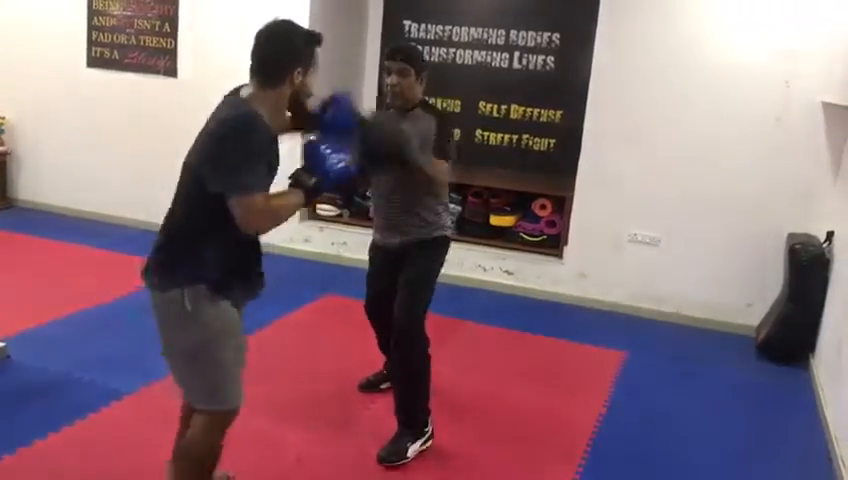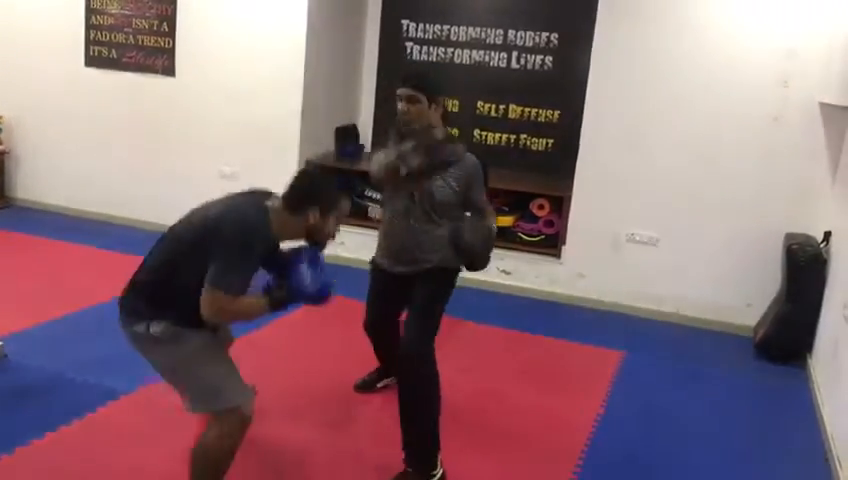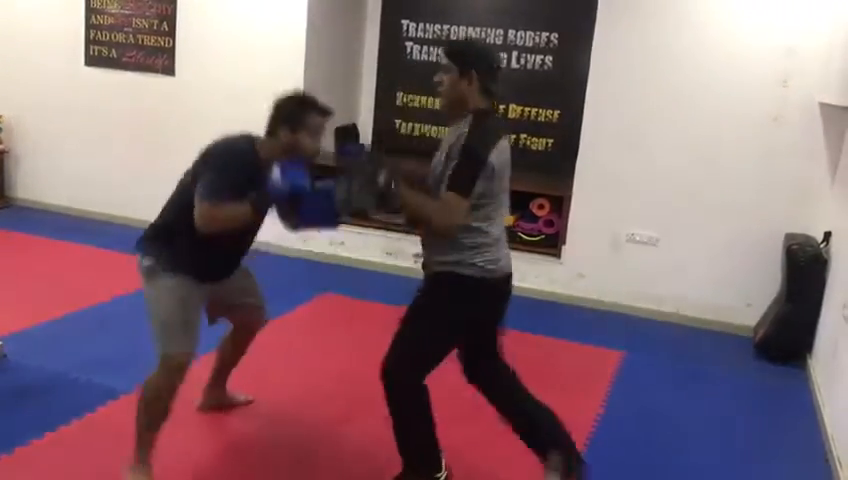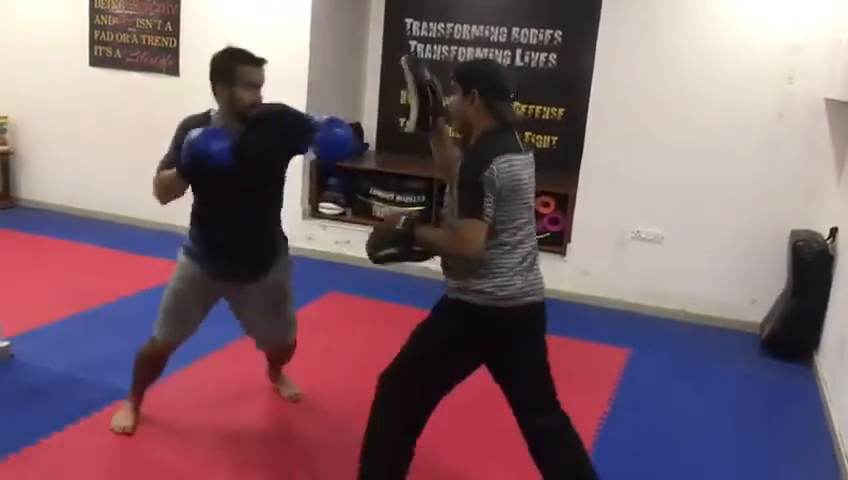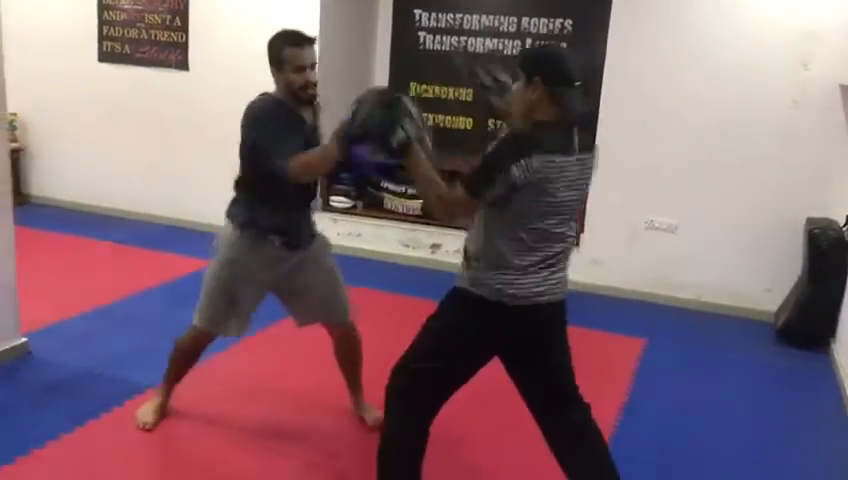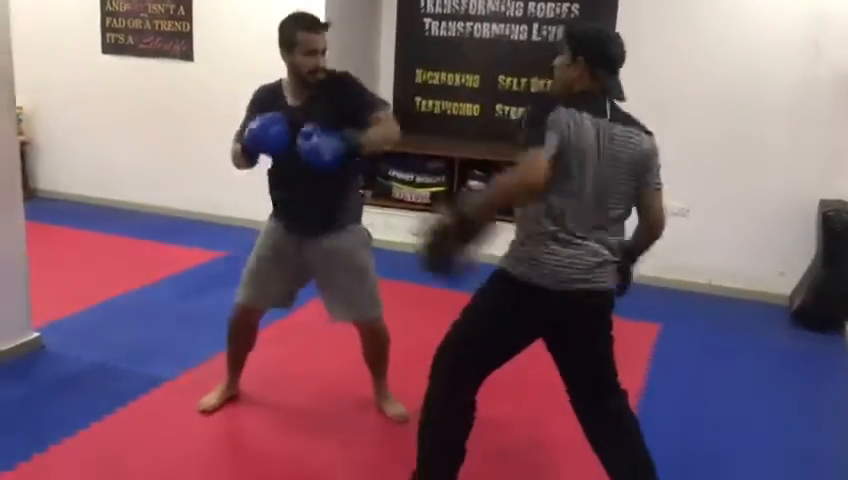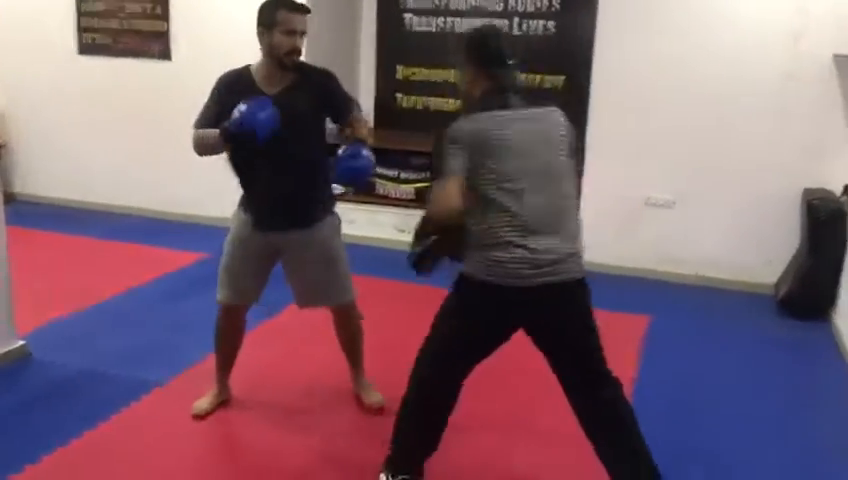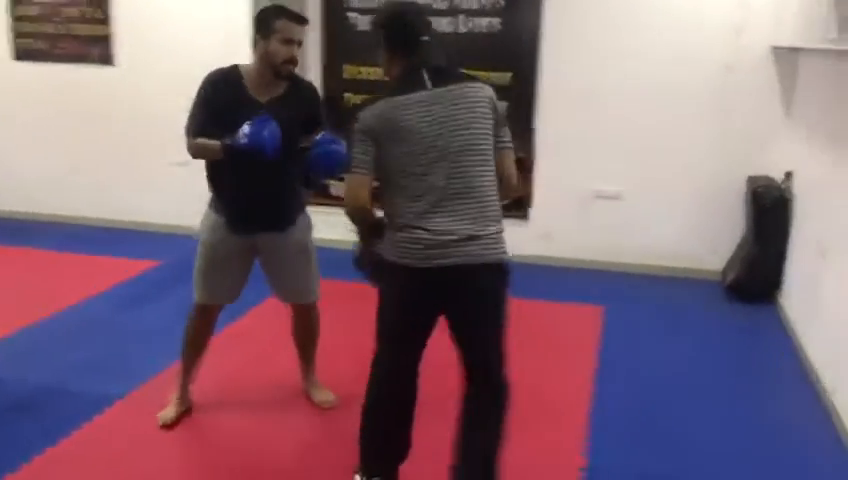
dt=0.3s
person 1, frame 1
left shoulder: (435, 124)
right shoulder: (380, 118)
left elbow: (440, 180)
right elbow: (361, 162)
left wrist: (406, 154)
left hip: (426, 239)
right hip: (386, 237)
left knee: (408, 320)
right knee: (376, 307)
left ankle: (415, 428)
right ankle: (396, 368)
person 1, frame 2
left shoulder: (464, 162)
right shoulder: (398, 140)
left elbow: (482, 212)
right elbow: (378, 170)
right wrist: (409, 162)
left hip: (435, 270)
right hip: (389, 262)
left knee: (416, 352)
right knee: (377, 324)
right ankle: (390, 369)
person 1, frame 3
left shoulder: (475, 138)
right shoulder: (473, 129)
left elbow: (445, 217)
right elbow: (448, 186)
left wrist: (397, 190)
right wrist: (407, 186)
left hip: (462, 277)
right hip: (490, 275)
left knee: (399, 370)
right knee: (486, 370)
person 1, frame 4
left shoulder: (480, 158)
right shoulder: (514, 149)
left elbow: (468, 246)
right elbow: (457, 177)
left wrist: (409, 229)
right wrist: (434, 122)
left hip: (476, 307)
right hip: (525, 305)
left knee: (398, 395)
right knee: (541, 413)
person 1, frame 5
left shoulder: (518, 148)
right shoulder: (581, 153)
left elbow: (448, 206)
left wrist: (411, 149)
left hip: (485, 301)
right hip: (545, 304)
left knee: (410, 389)
right knee: (564, 410)
person 1, frame 6
left shoulder: (555, 113)
right shoulder: (641, 139)
left elbow: (530, 179)
right elbow: (654, 223)
left wrist: (463, 215)
right wrist: (624, 258)
left hip: (528, 282)
right hip: (593, 290)
left knee: (453, 371)
right knee: (603, 400)
person 1, frame 7
left shoulder: (466, 126)
right shoulder: (556, 120)
left elbow: (446, 209)
left hip: (493, 279)
right hip: (563, 278)
left knee: (436, 373)
right knee: (595, 388)
person 1, frame 8
left shoulder: (376, 114)
right shoulder: (481, 94)
left elbow: (356, 200)
right elbow: (509, 182)
left wrist: (373, 233)
left hip: (410, 262)
right hip: (481, 260)
left knee: (393, 369)
right knee: (486, 380)
person 2, frame 1
left shoulder: (247, 101)
right shoulder: (243, 128)
right elbow: (253, 219)
left wrist: (296, 120)
right wrist: (309, 186)
left hip: (211, 271)
right hip: (191, 283)
left knee: (206, 386)
right knee: (218, 406)
person 2, frame 2
left shoulder: (265, 207)
right shoulder: (247, 230)
right elbow: (216, 311)
left wrist: (288, 269)
right wrist: (278, 297)
left hip: (178, 299)
right hip: (156, 317)
left knee: (220, 343)
right knee: (234, 412)
person 2, frame 3
left shoulder: (284, 164)
right shoulder: (230, 155)
right elbow: (206, 220)
right wrist: (262, 202)
left hip: (221, 262)
right hip: (169, 260)
left knee: (251, 317)
right knee: (176, 361)
left ankle: (214, 392)
person 2, frame 4
left shoulder: (277, 121)
right shoulder: (194, 131)
right elbow: (162, 191)
right wrist: (187, 167)
left hip: (264, 261)
right hip: (206, 260)
left knee: (282, 343)
right knee: (163, 342)
left ankle: (275, 374)
right ankle: (132, 401)
person 2, frame 5
left shoulder: (306, 107)
right shoulder: (265, 113)
right elbow: (299, 168)
left hip: (300, 239)
right hip: (250, 238)
left knee: (343, 326)
right knee: (205, 329)
left ankle: (358, 400)
right ankle: (162, 396)
person 2, frame 6
left shoulder: (342, 88)
right shoulder: (266, 99)
left elbow: (389, 129)
right elbow: (239, 158)
left wrist: (348, 141)
right wrist: (251, 146)
left hip: (339, 230)
right hip: (285, 225)
left knee: (370, 321)
right knee: (244, 310)
left ankle: (382, 391)
right ankle: (231, 384)
person 2, frame 7
left shoulder: (319, 82)
right shoulder: (233, 84)
left elbow: (354, 121)
right elbow: (200, 144)
left wrist: (359, 147)
right wrist: (228, 133)
left hip: (313, 218)
right hip: (255, 217)
left knee: (344, 305)
right knee: (231, 305)
left ankle: (359, 379)
right ankle: (221, 387)
person 2, frame 8
left shoulder: (303, 94)
right shoulder: (219, 85)
left elbow: (316, 139)
right elbow: (194, 144)
right wrist: (229, 147)
left hip: (287, 218)
right hip: (228, 218)
left knee: (306, 302)
right knee: (205, 305)
left ankle: (309, 377)
right ankle: (182, 393)
